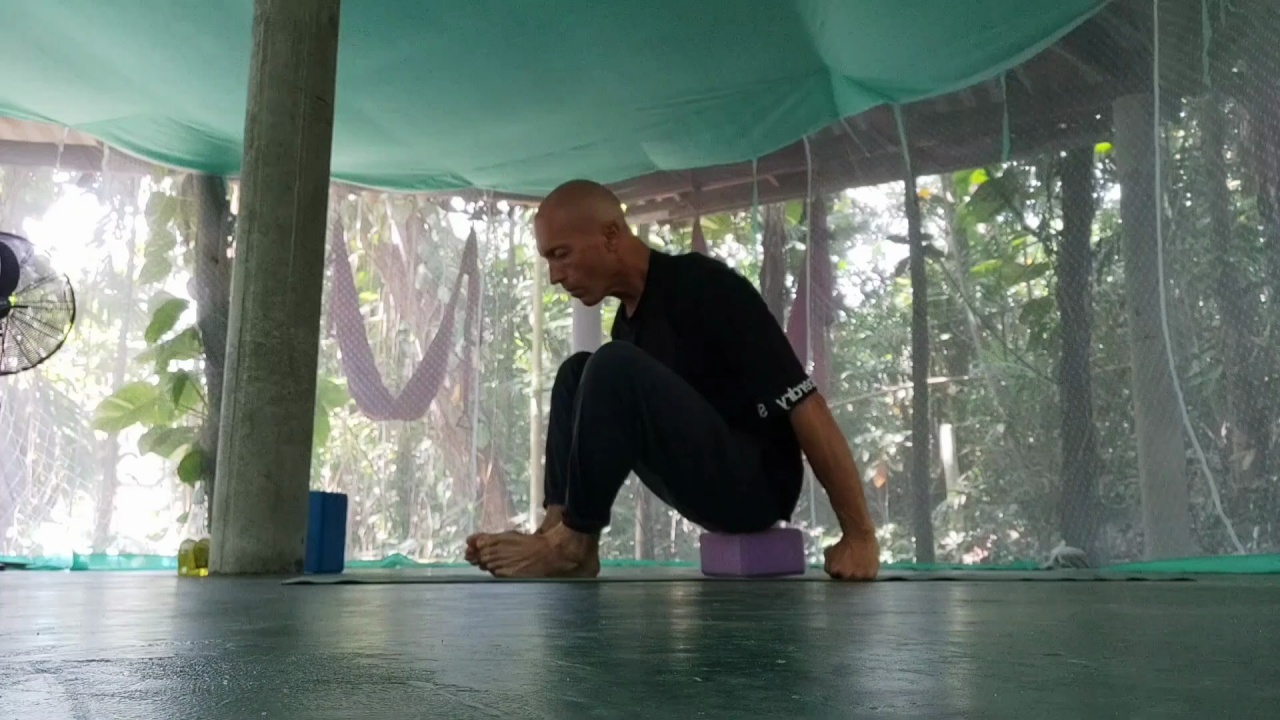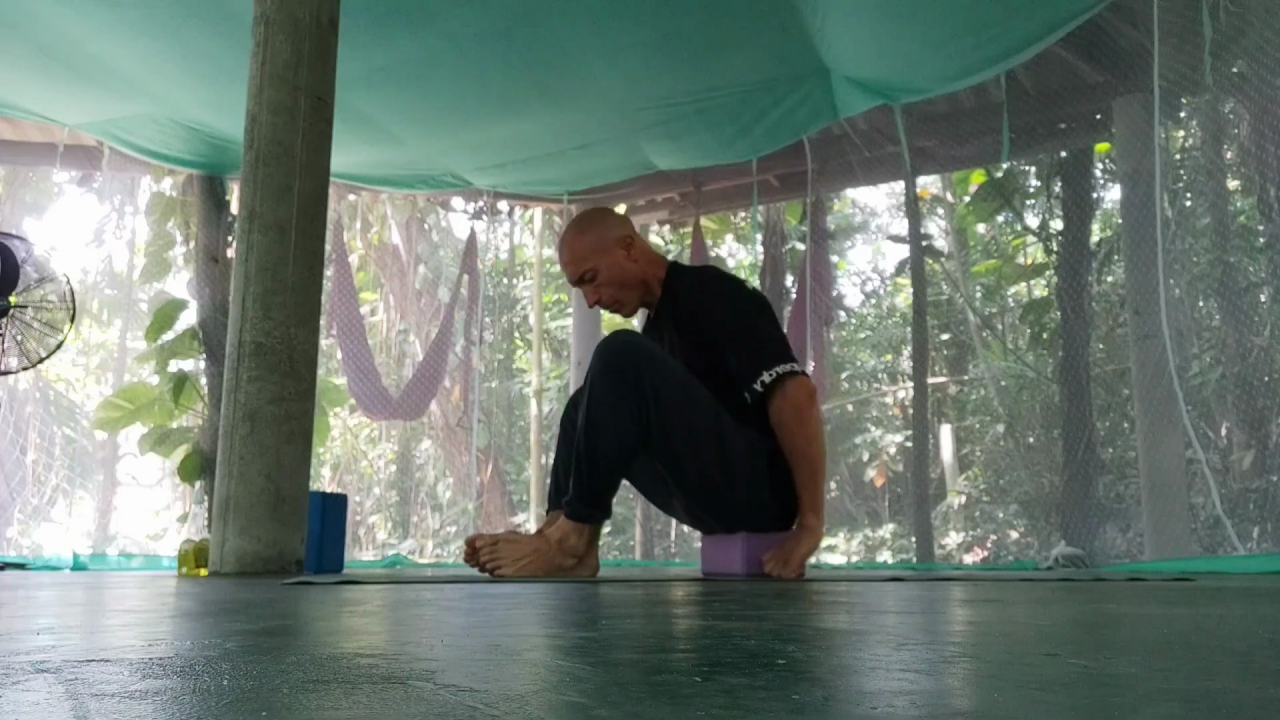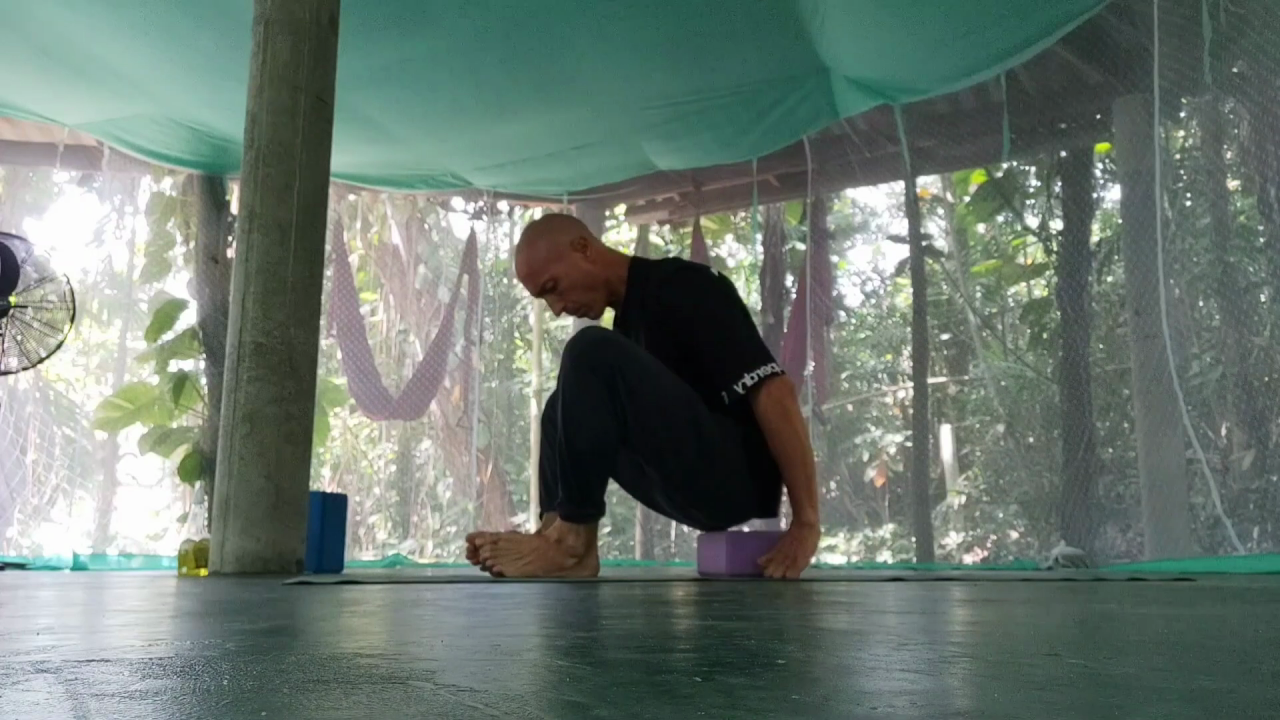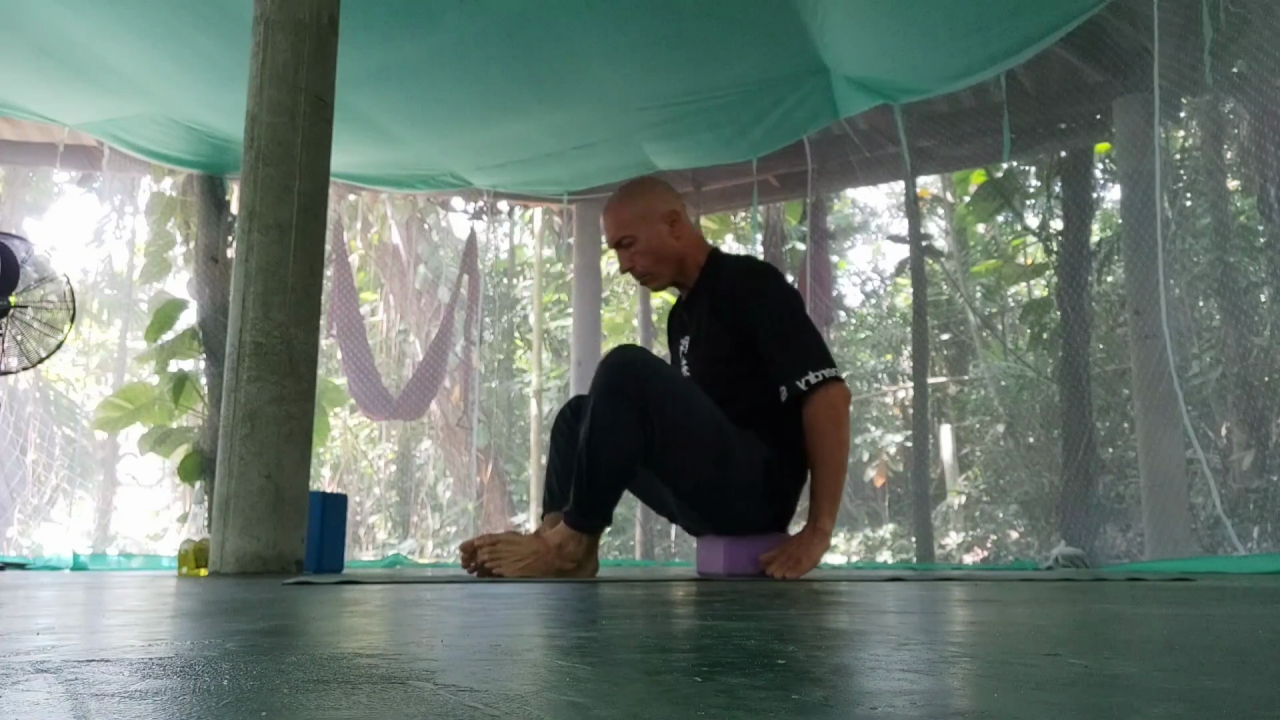
dt=0.7s
person 1, frame 1
left shoulder: (705, 290)
right shoulder: (626, 322)
left elbow: (804, 405)
left wrist: (859, 535)
left hip: (756, 486)
right hip: (704, 486)
left knee: (615, 369)
right knee: (578, 374)
left ankle: (572, 543)
right ankle: (560, 527)
person 1, frame 2
left shoulder: (711, 295)
right shoulder: (657, 326)
left elbow: (795, 391)
left wrist: (809, 524)
left hip: (758, 490)
right hip: (707, 491)
left knee: (621, 356)
right knee: (592, 402)
left ankle: (574, 538)
right ankle: (560, 529)
person 1, frame 3
left shoulder: (680, 288)
right shoulder: (627, 321)
left elbow: (773, 390)
left wrist: (806, 523)
left hip: (737, 480)
right hip: (694, 485)
left knee: (592, 354)
right knee: (566, 408)
left ankle: (571, 537)
right ankle: (558, 530)
person 1, frame 4
left shoulder: (749, 285)
right shoulder: (682, 316)
left elbow: (828, 393)
left wrist: (818, 531)
left hip: (756, 490)
right hip: (709, 492)
left knee: (627, 369)
right knee: (582, 412)
left ankle: (575, 541)
right ankle: (556, 533)
